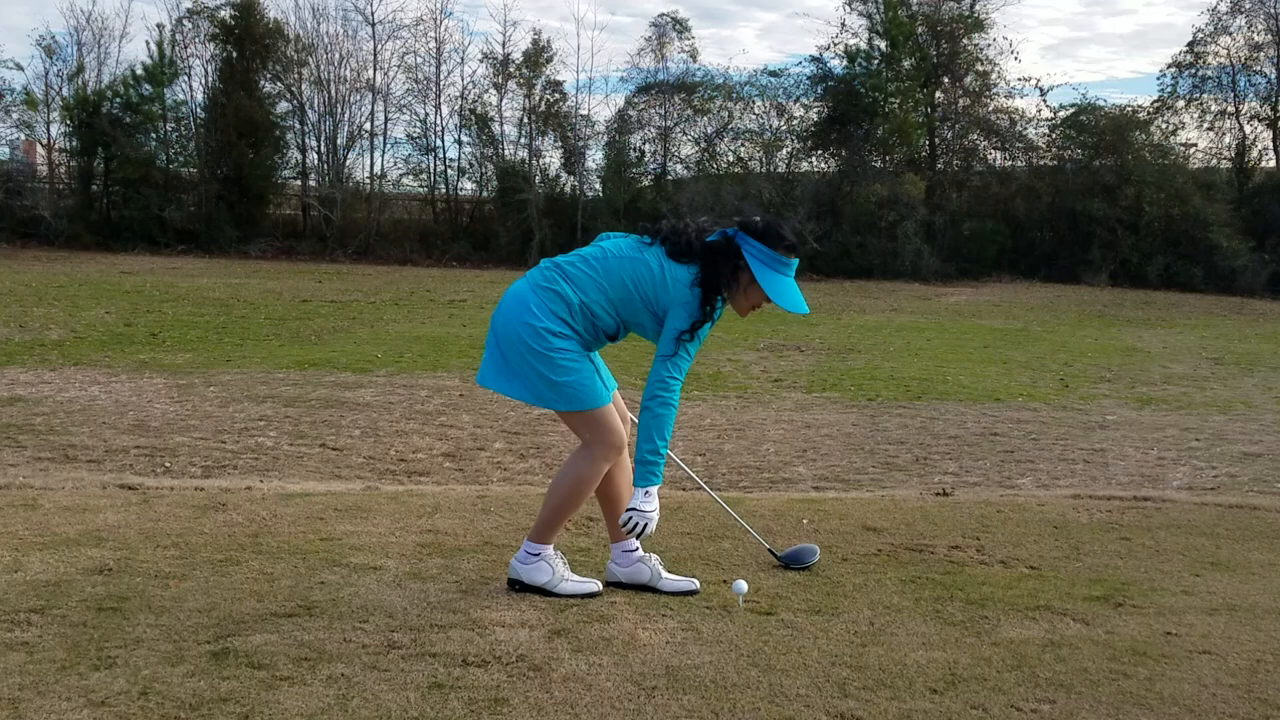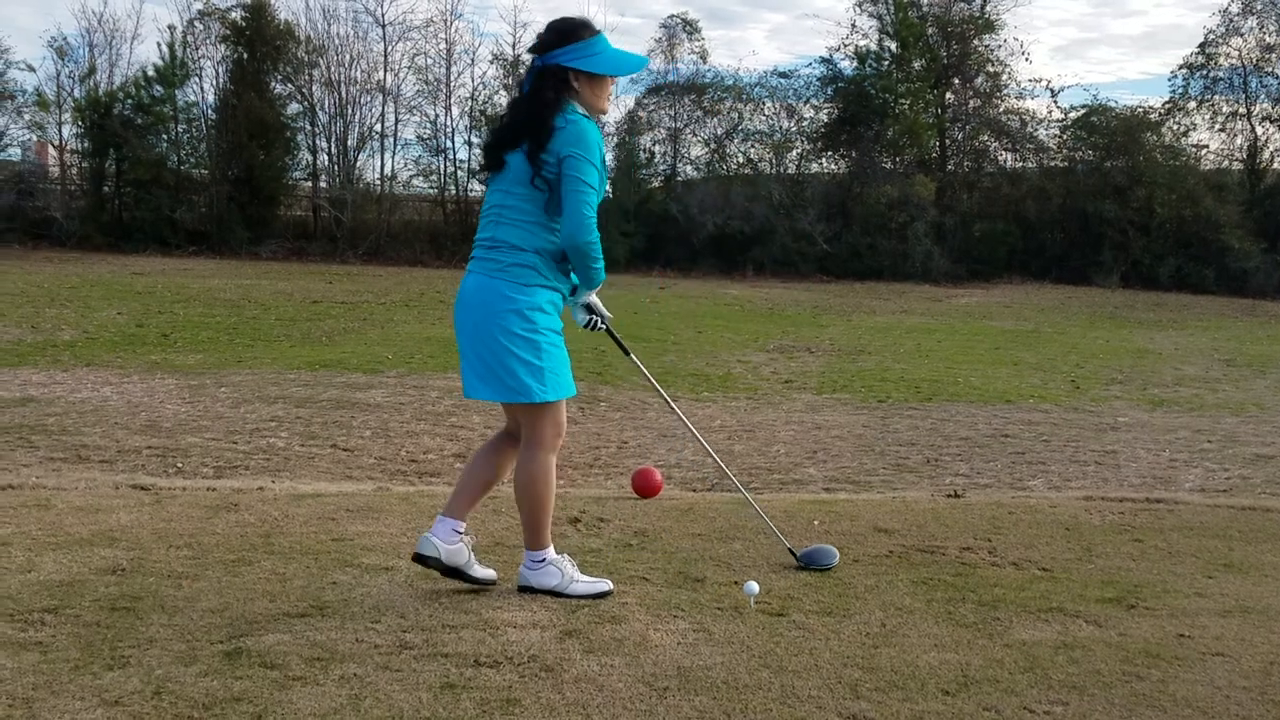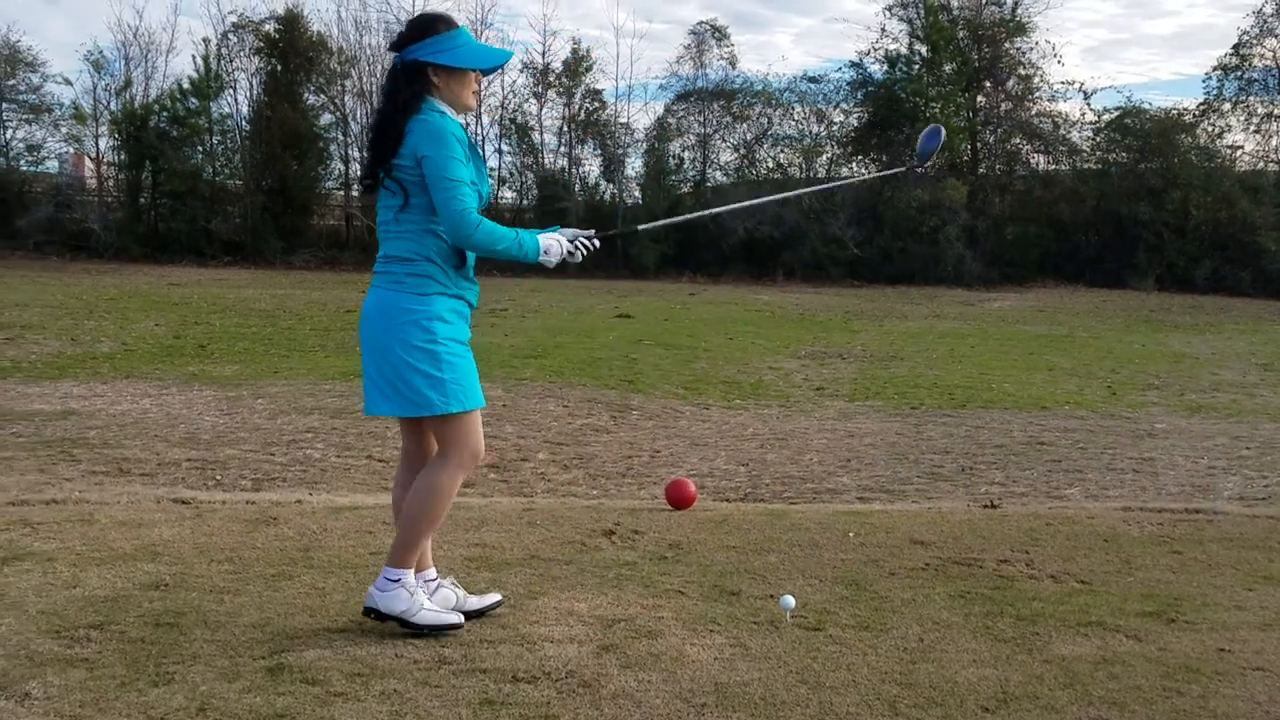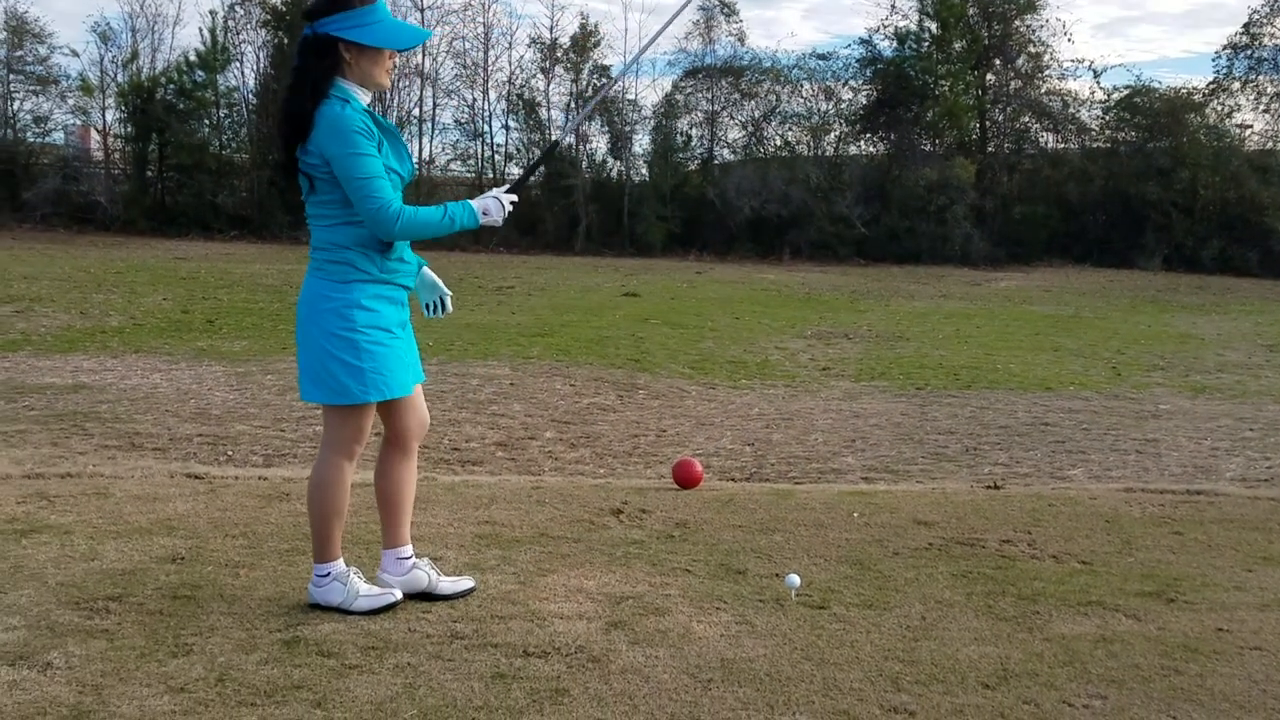
dt=0.7s
person 1, frame 1
left shoulder: (686, 260)
right shoulder: (697, 295)
left elbow: (608, 245)
right elbow: (662, 391)
right wrist: (647, 489)
left hip: (533, 303)
right hip: (541, 321)
left knee: (618, 425)
right knee: (606, 440)
left ankle: (627, 558)
right ankle: (534, 560)
person 1, frame 2
left shoulder: (525, 132)
right shoulder: (577, 131)
right elbow: (580, 231)
left wrist: (574, 293)
right wrist: (589, 285)
left hip: (488, 291)
right hip: (520, 302)
left knee: (524, 429)
right knee: (546, 431)
left ankle: (446, 535)
right ankle: (541, 563)
person 1, frame 3
left shoulder: (410, 134)
right shoulder: (435, 129)
right elbow: (464, 228)
left wrist: (546, 238)
right wrist: (539, 244)
left hip: (405, 309)
right hip: (422, 313)
left knee: (422, 452)
right knee: (462, 450)
left ankle: (421, 585)
right ankle: (395, 580)
person 1, frame 4
left shoulder: (351, 115)
right shoulder: (340, 119)
right elbow: (385, 218)
left wrist: (418, 272)
right wrist: (474, 212)
left hip: (377, 298)
right hip: (351, 301)
left knee: (408, 428)
right knee: (346, 442)
left ankle: (398, 564)
right ankle: (328, 577)
